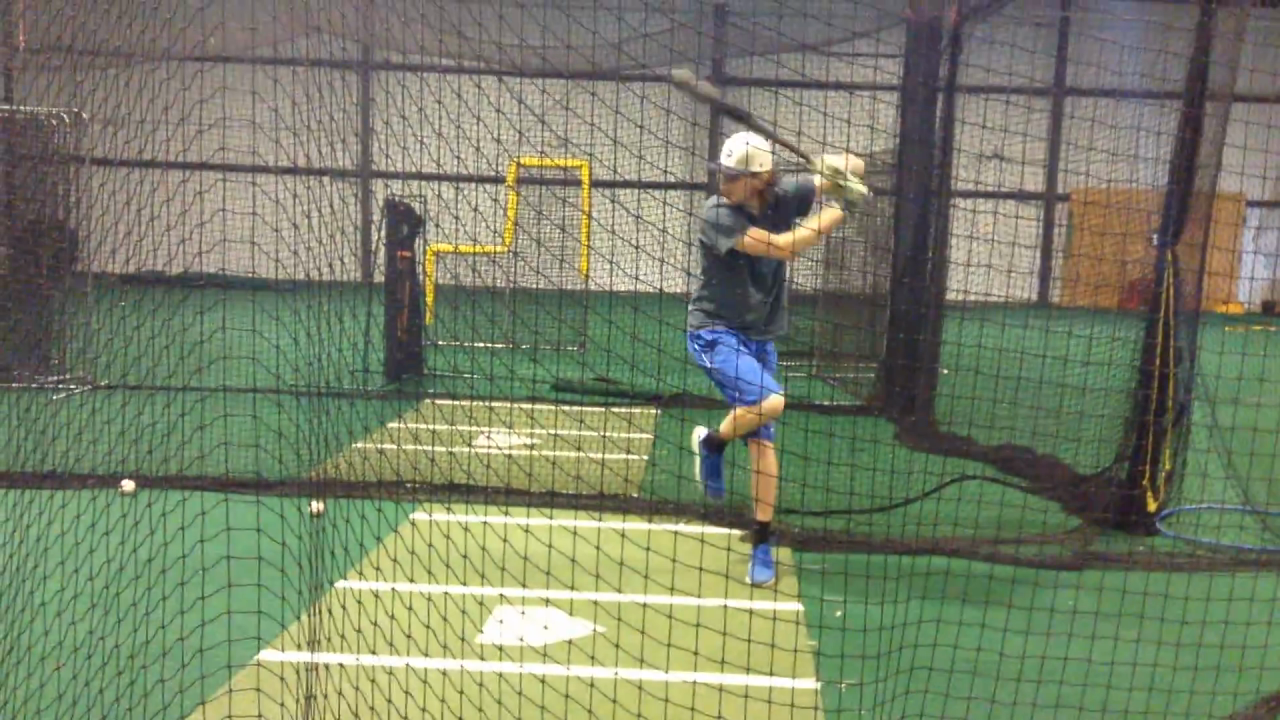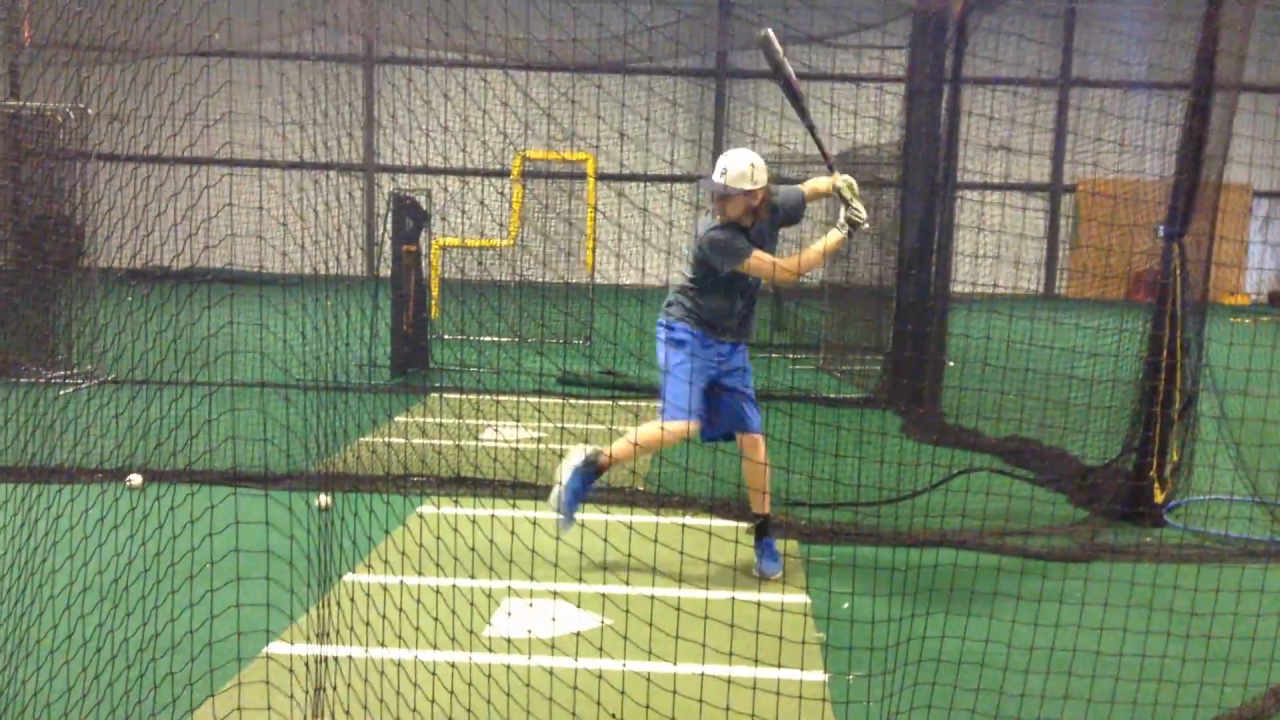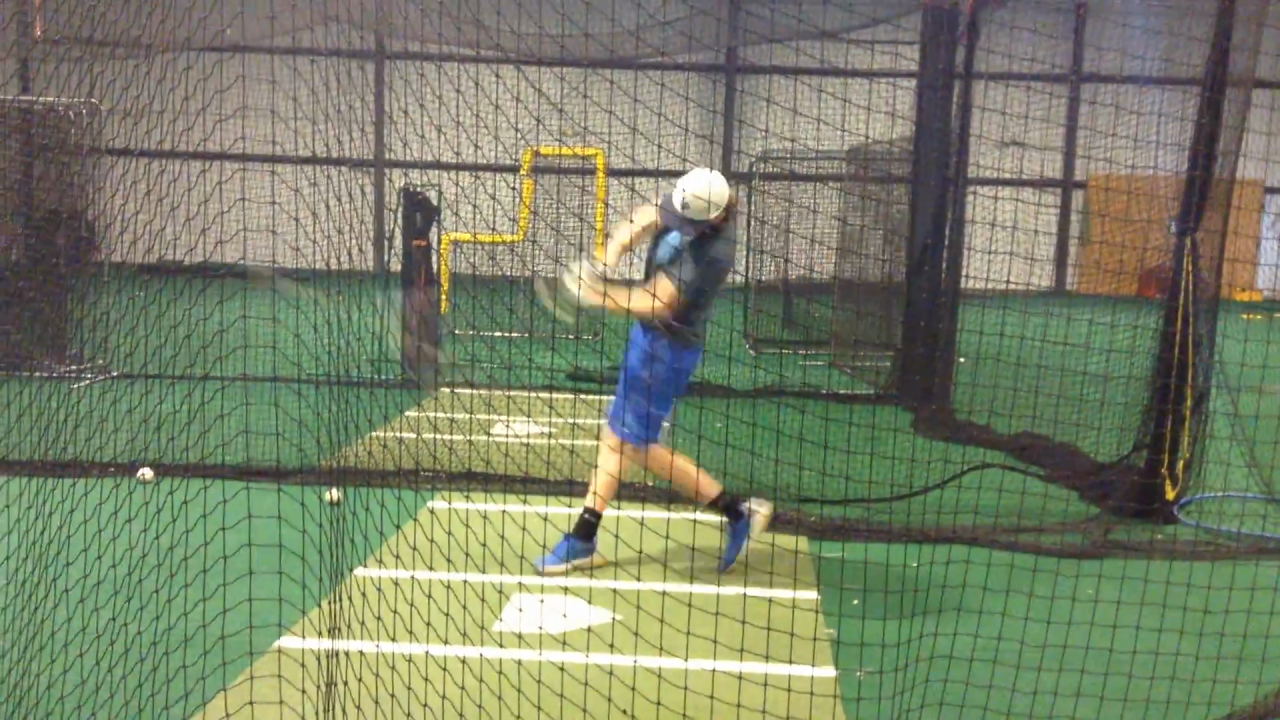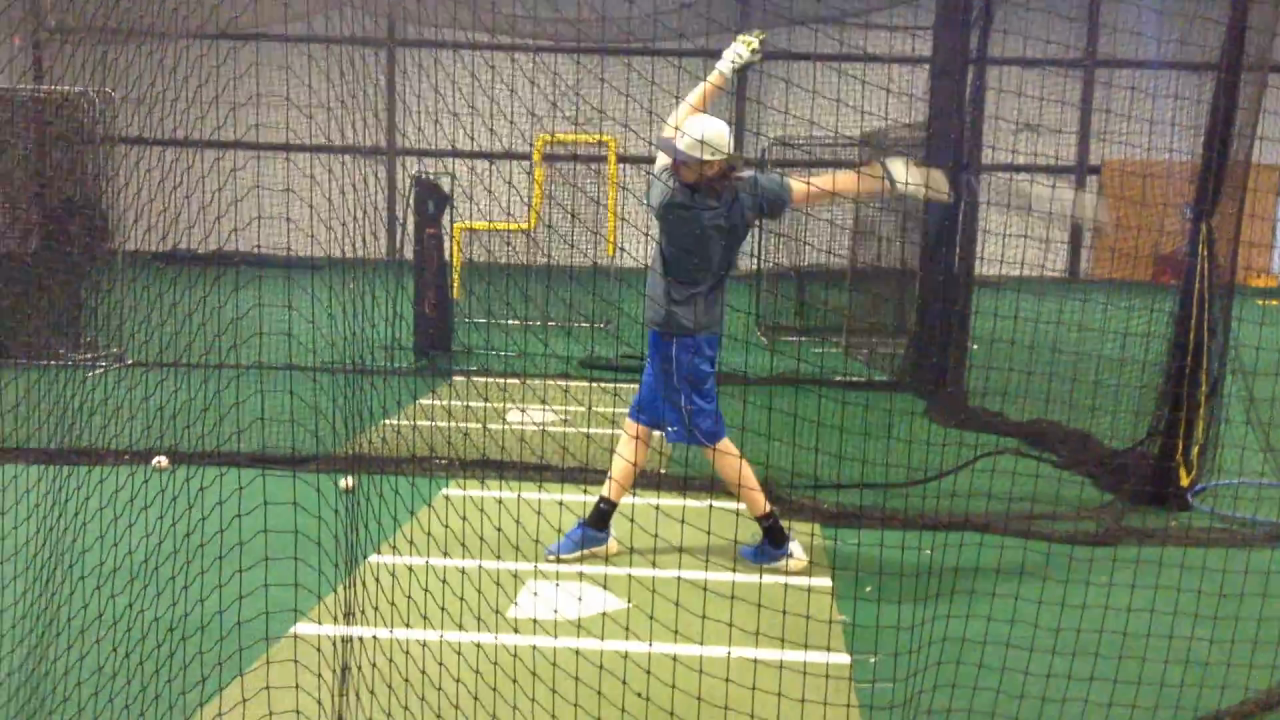
dt=0.4s
person 1, frame 1
left shoulder: (783, 197)
right shoulder: (715, 216)
left elbow: (855, 168)
right elbow: (785, 248)
left wrist: (841, 170)
right wrist: (839, 207)
left hip: (759, 338)
right hip: (714, 332)
left knee: (763, 441)
right knee: (770, 402)
left ankle: (762, 545)
right ankle: (712, 441)
person 1, frame 2
left shoulder: (774, 205)
right shoulder: (716, 236)
left elbow: (818, 187)
right elbow: (785, 272)
left wrist: (840, 185)
right wrist: (843, 231)
left hip: (731, 342)
right hip: (687, 333)
left knee: (752, 437)
right knee: (679, 427)
left ankle: (764, 538)
right ankle: (590, 465)
person 1, frame 3
left shoulder: (712, 255)
right shoulder: (679, 208)
left elbow: (650, 306)
right elbow: (640, 219)
left wrist: (598, 295)
right wrist: (608, 257)
left hip: (669, 347)
right hip: (651, 337)
left knee: (636, 445)
right knee: (615, 434)
left ankle: (738, 512)
right ankle: (583, 539)
person 1, frame 4
left shoulder: (671, 199)
right shoulder: (752, 190)
left elbow: (673, 123)
right elbow: (821, 186)
left wrist: (722, 71)
right wrist: (889, 176)
left hip: (676, 332)
right hip: (693, 327)
left knee: (709, 438)
right knee: (639, 424)
left ankle: (777, 541)
right ankle: (596, 529)
